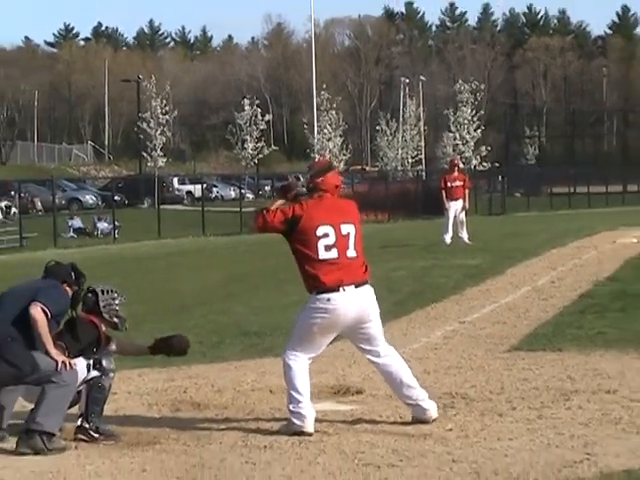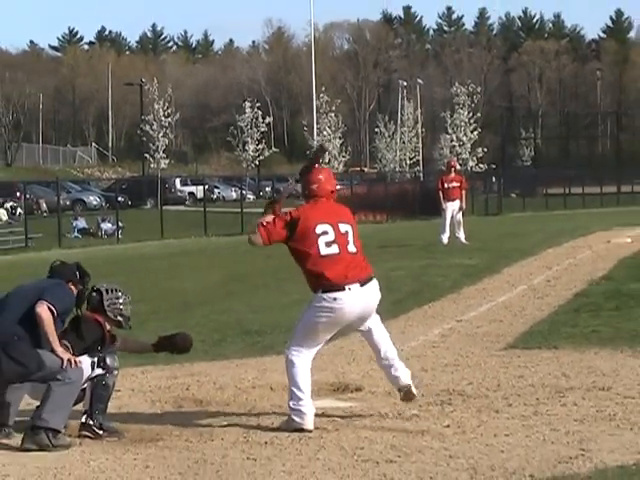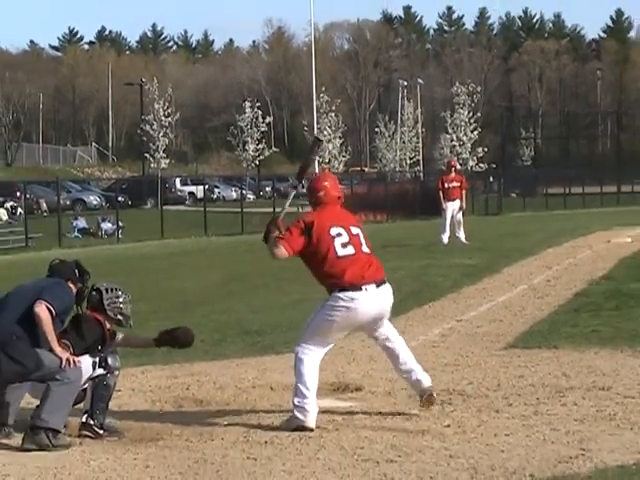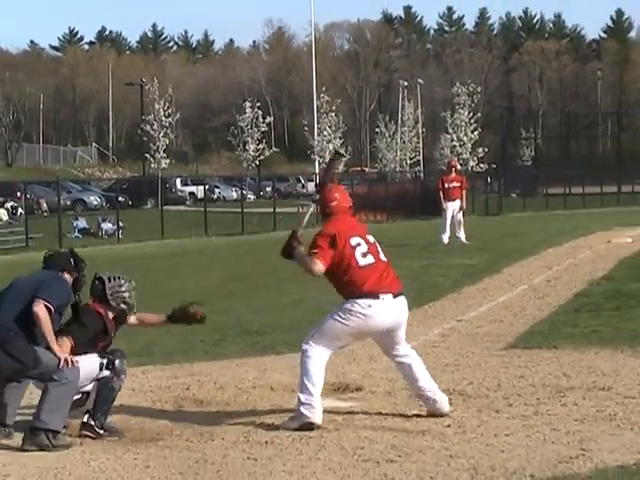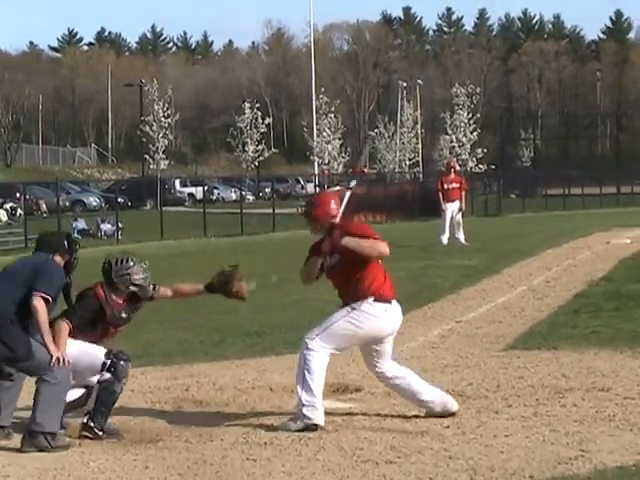
dt=0.2s
person 1, frame 1
left shoulder: (298, 212)
right shoulder: (350, 207)
left elbow: (256, 222)
left wrist: (282, 200)
left hip: (327, 302)
right hip: (363, 295)
left knee: (295, 357)
right knee: (382, 352)
left ankle: (301, 420)
right ankle: (423, 407)
person 1, frame 2
left shoulder: (296, 217)
right shoulder: (345, 212)
left elbow: (256, 238)
left wrist: (270, 216)
left hip: (334, 298)
right hip: (369, 290)
left knee: (298, 353)
right knee: (369, 321)
left ankle: (300, 417)
right ankle: (401, 378)
person 1, frame 3
left shoulder: (308, 222)
right shoulder: (349, 217)
left elbow: (280, 252)
left wrist: (272, 231)
right wrist: (289, 233)
left hip: (350, 299)
right hip: (382, 293)
left knee: (308, 351)
right knee: (384, 333)
left ankle: (303, 415)
right ankle: (420, 383)
person 1, frame 4
left shoulder: (329, 232)
right shoulder: (358, 227)
left elbow: (316, 268)
left wrist: (295, 249)
right wrist: (300, 250)
left hip: (366, 307)
right hip: (397, 304)
left knee: (314, 348)
right knee: (401, 352)
left ankle: (308, 413)
right ankle: (437, 402)
person 1, frame 5
left shoulder: (353, 229)
right shoulder: (320, 246)
left elbow: (383, 250)
right elbow: (307, 278)
left wrist: (343, 241)
right wrist: (322, 254)
left hip: (371, 310)
right hip: (387, 312)
left knee: (314, 345)
right knee: (382, 367)
left ankle: (309, 415)
right ankle: (441, 403)
person 2, frame 1
left shoulder: (26, 287)
right shoulder: (58, 292)
right elbow: (35, 311)
right wrist: (52, 350)
right knee: (65, 374)
right ankle: (37, 435)
person 2, frame 2
left shoulder: (31, 287)
right shoulder: (64, 291)
right elbow: (42, 309)
right wrist: (58, 349)
right knee: (71, 372)
right ankle: (42, 432)
person 2, frame 3
left shoulder: (30, 287)
right shoulder: (63, 290)
right elbow: (40, 310)
right wrist: (57, 349)
right knee: (70, 372)
right ankle: (42, 432)
person 2, frame 4
left shoulder: (26, 279)
right shoulder: (60, 284)
right elbow: (39, 309)
right wrist: (55, 349)
right knee: (67, 371)
right ankle: (43, 433)
person 2, frame 5
left shoulder: (22, 263)
right shoulder: (53, 269)
right elbow: (38, 303)
right wrist: (50, 345)
right knee: (56, 369)
right ankle: (41, 434)
person 3, frame 1
left shoulder: (93, 330)
right shoulder: (87, 327)
left elbow: (117, 345)
left wrist: (153, 349)
left hip: (34, 386)
right hip: (40, 384)
left knee: (93, 380)
right knee: (102, 363)
right ankle: (89, 426)
person 3, frame 2
left shoulder: (98, 328)
right shoulder: (92, 325)
left elbow: (122, 342)
right elbow: (62, 350)
left wrist: (156, 347)
left hip: (40, 383)
left knee: (97, 378)
right knee: (107, 361)
right ankle: (94, 423)
person 3, frame 3
left shoulder: (100, 327)
right shoulder: (93, 325)
left elbow: (124, 338)
right elbow: (63, 349)
left wrist: (158, 341)
right knee: (109, 361)
right ankle: (94, 423)
person 3, frame 4
left shoulder: (109, 315)
right shoulder: (93, 316)
left elbow: (138, 319)
right elbow: (64, 341)
left wrist: (171, 318)
right knee: (116, 363)
right ankle: (95, 423)
person 3, frame 5
left shoulder: (133, 295)
right shoulder: (97, 298)
left elbow: (171, 291)
right elbow: (63, 323)
left wrist: (209, 287)
right wrist: (59, 356)
left hip: (81, 346)
right hip: (67, 346)
left knee: (101, 384)
right knee: (119, 363)
right ankle: (95, 424)
